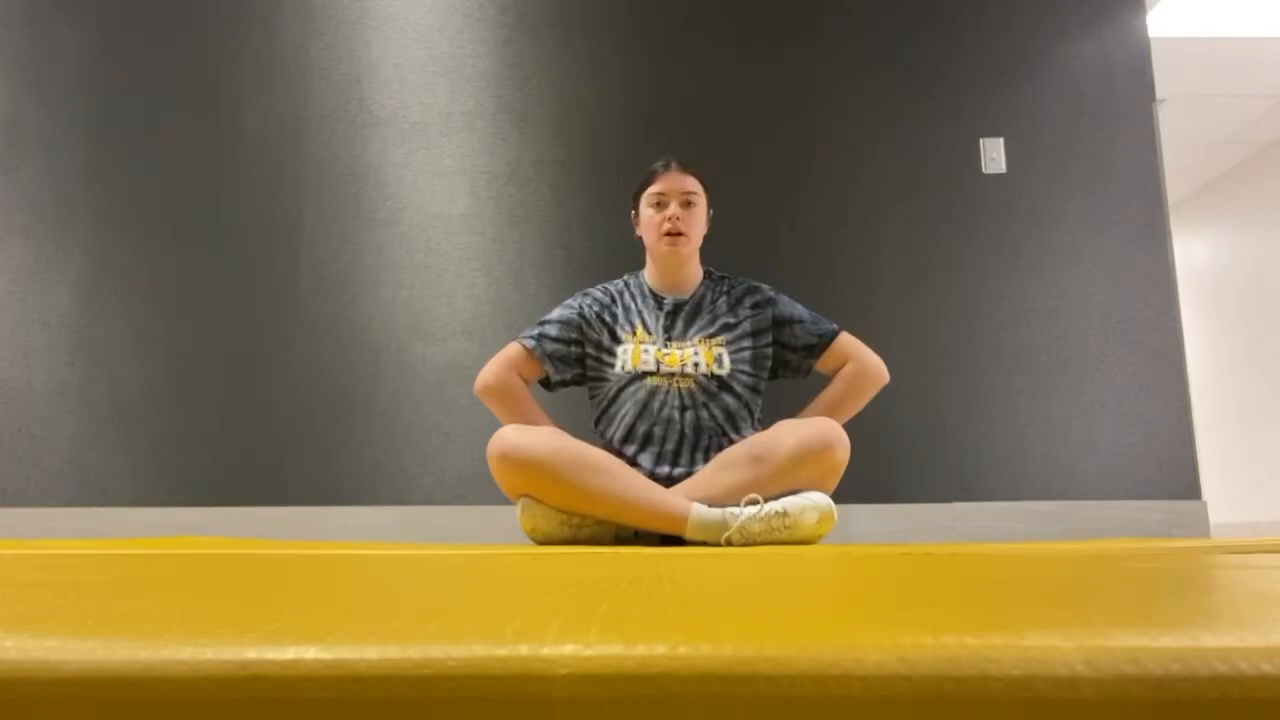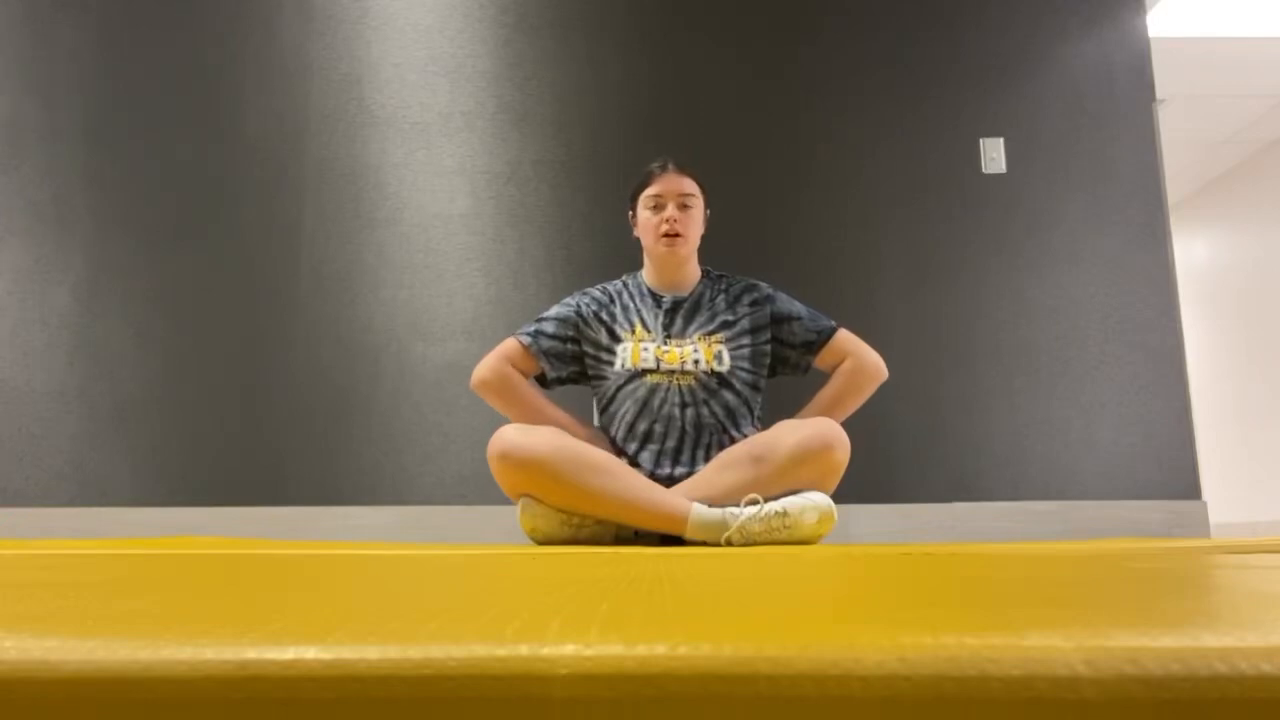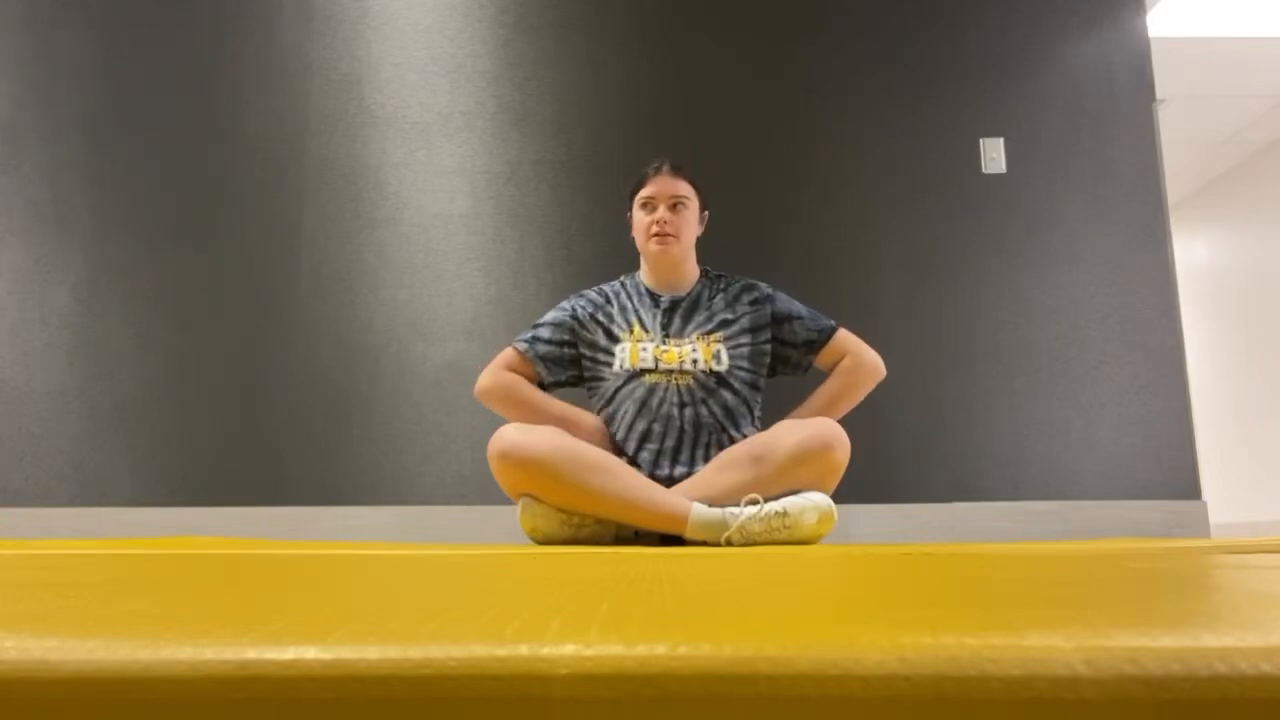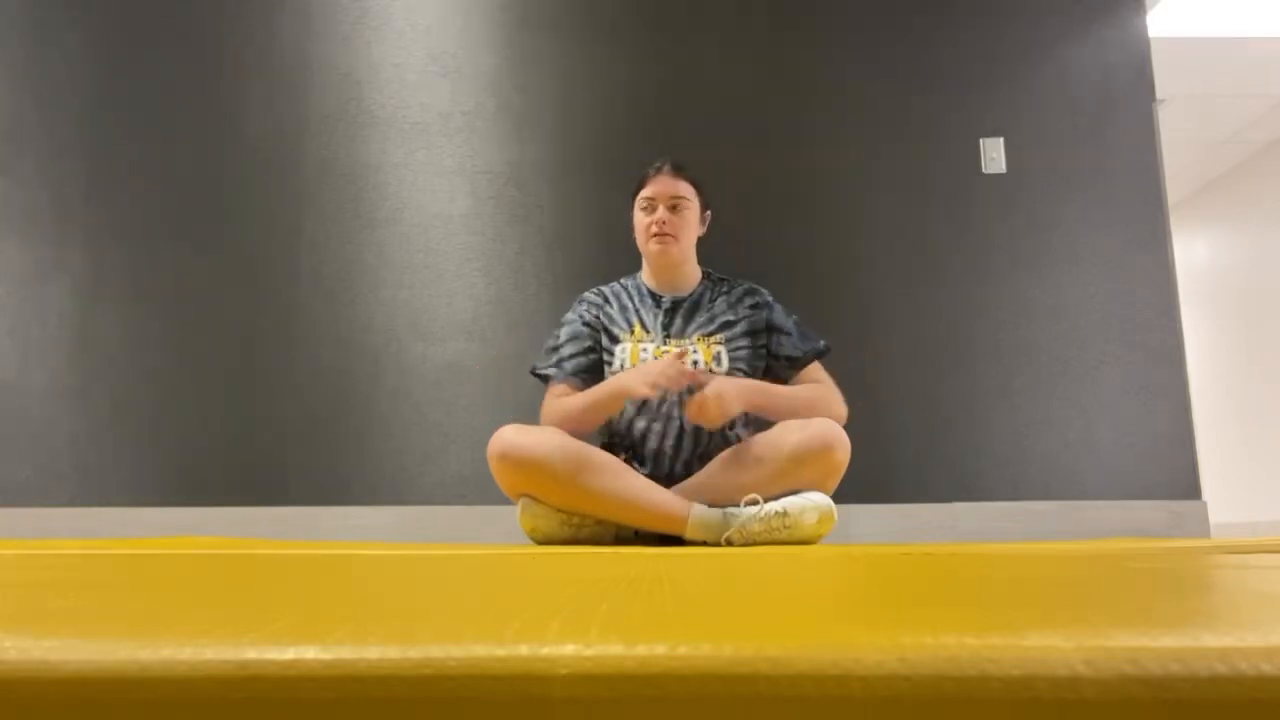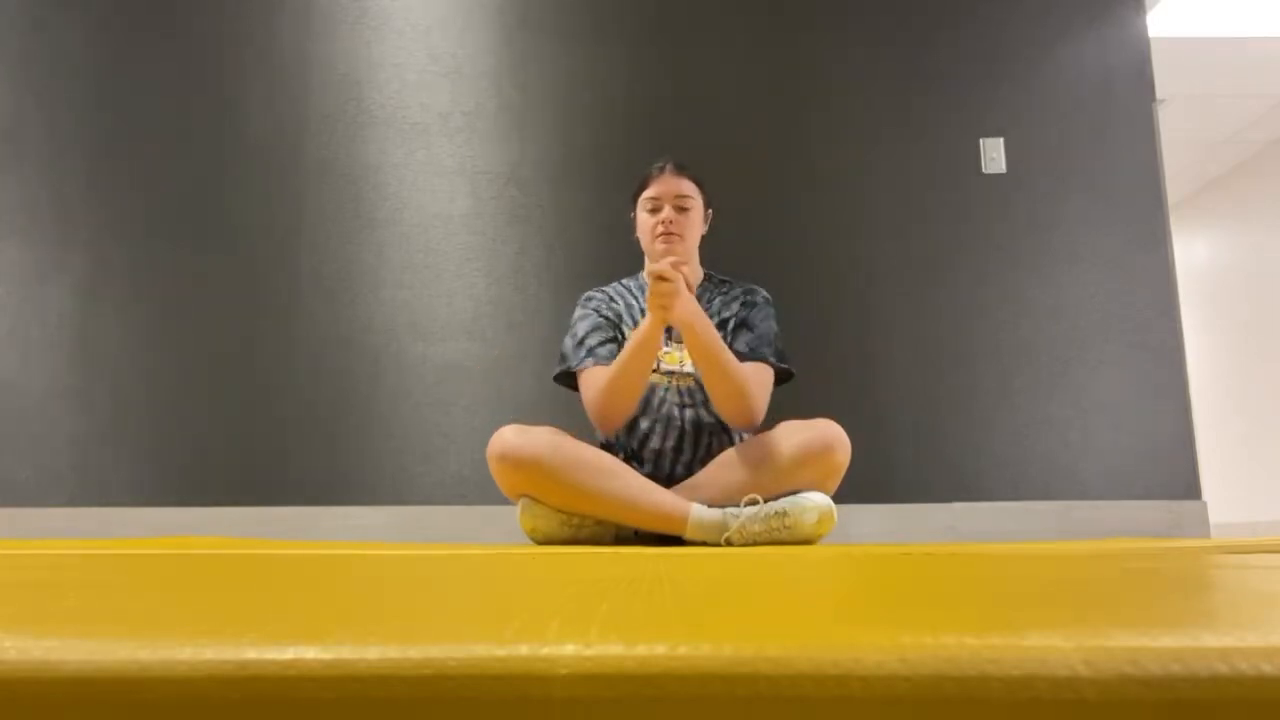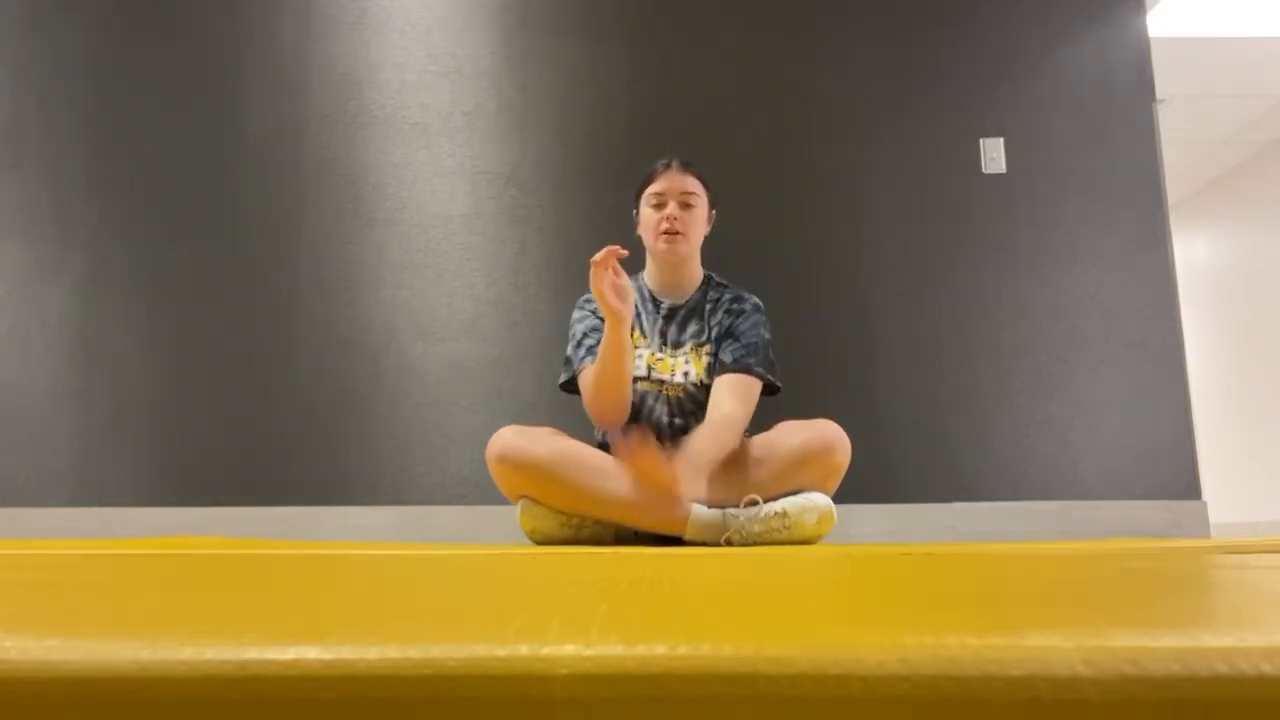
dt=0.4s
person 1, frame 1
left shoulder: (756, 307)
right shoulder: (596, 309)
left elbow: (867, 369)
right elbow: (495, 379)
left wrist: (786, 448)
right wrist: (565, 463)
left hip: (730, 492)
right hip: (620, 494)
left knee: (827, 440)
right knee: (508, 447)
left ankle: (624, 522)
right ankle: (719, 523)
person 1, frame 2
left shoulder: (754, 304)
right shoulder: (595, 309)
left elbow: (865, 365)
right elbow: (491, 372)
left wrist: (782, 447)
right wrist: (581, 441)
left hip: (734, 489)
right hip: (618, 492)
left knee: (827, 442)
right knee: (510, 446)
left ankle: (610, 520)
right ankle: (723, 524)
person 1, frame 3
left shoulder: (753, 304)
right shoulder: (592, 310)
left elbow: (864, 364)
right elbow: (494, 382)
left wrist: (785, 441)
right wrist: (585, 428)
left hip: (732, 489)
right hip: (619, 491)
left knee: (827, 442)
right knee: (509, 446)
left ankle: (611, 521)
right ankle: (722, 524)
person 1, frame 4
left shoulder: (751, 306)
right shoulder: (597, 308)
left elbow: (831, 404)
right elbow: (556, 423)
left wrist: (746, 393)
right wrist: (626, 384)
left hip: (728, 485)
right hip: (616, 490)
left knee: (826, 441)
right knee: (509, 445)
left ankle: (610, 519)
right ankle: (727, 521)
person 1, frame 5
left shoulder: (747, 304)
right shoulder: (601, 305)
left elbow: (749, 414)
right elbow: (604, 417)
left wrist: (689, 316)
right wrist: (655, 320)
left hip: (727, 482)
right hip: (620, 485)
left knee: (826, 441)
right knee: (510, 446)
left ankle: (611, 522)
right ankle: (722, 522)
person 1, frame 6
left shoulder: (740, 311)
right shoulder: (595, 307)
left elbow: (729, 417)
right elbow: (606, 415)
left wrist: (678, 472)
right wrist: (617, 321)
left hip: (718, 484)
right hip: (618, 488)
left knee: (826, 442)
right knee: (509, 447)
left ankle: (610, 522)
right ankle: (723, 523)
